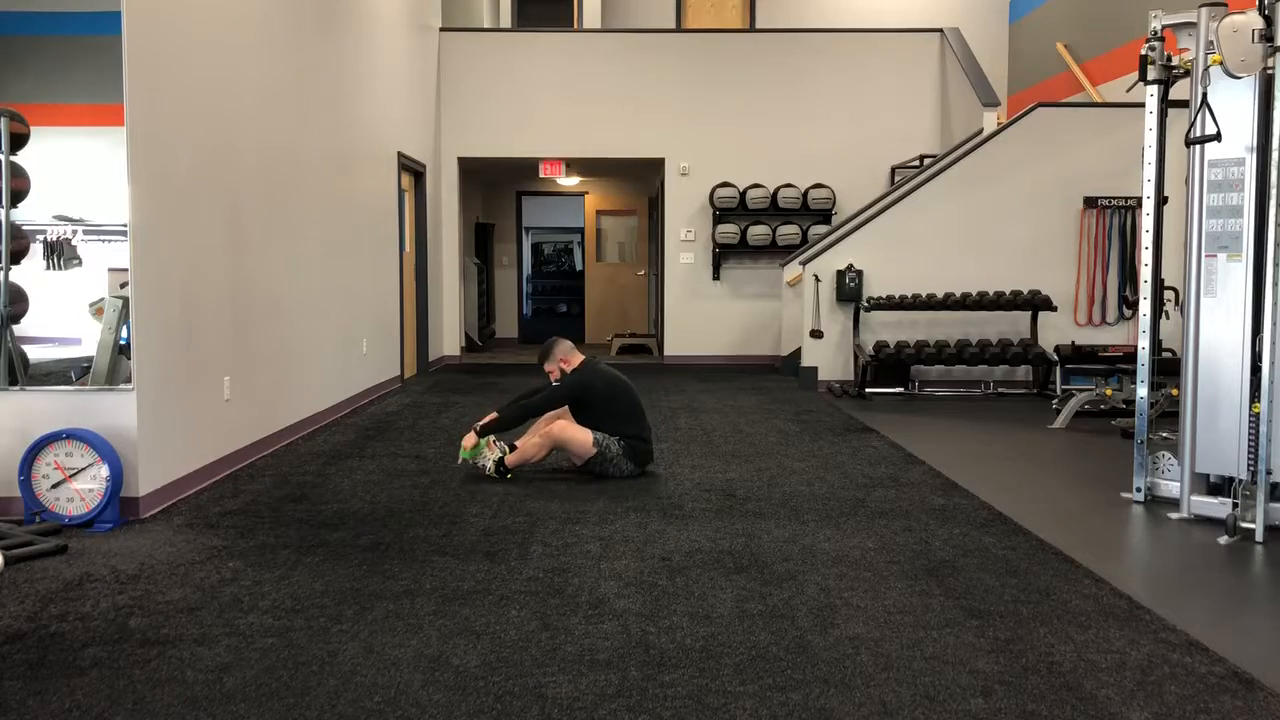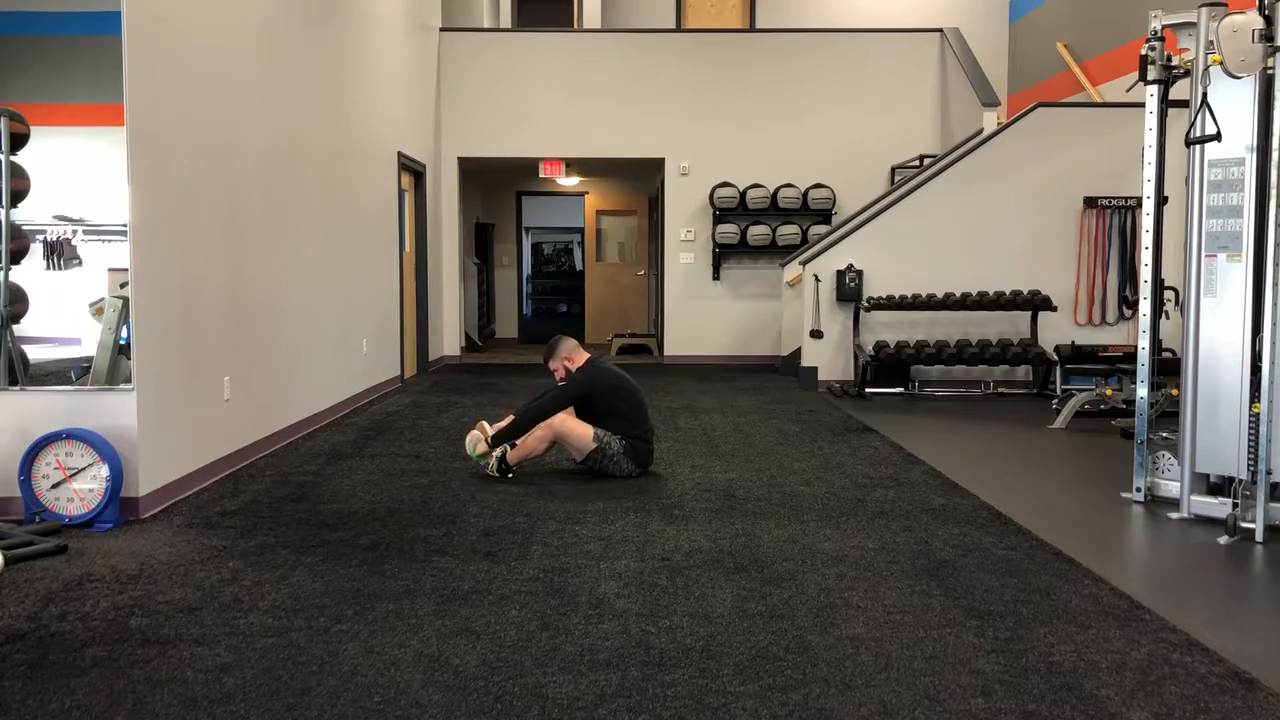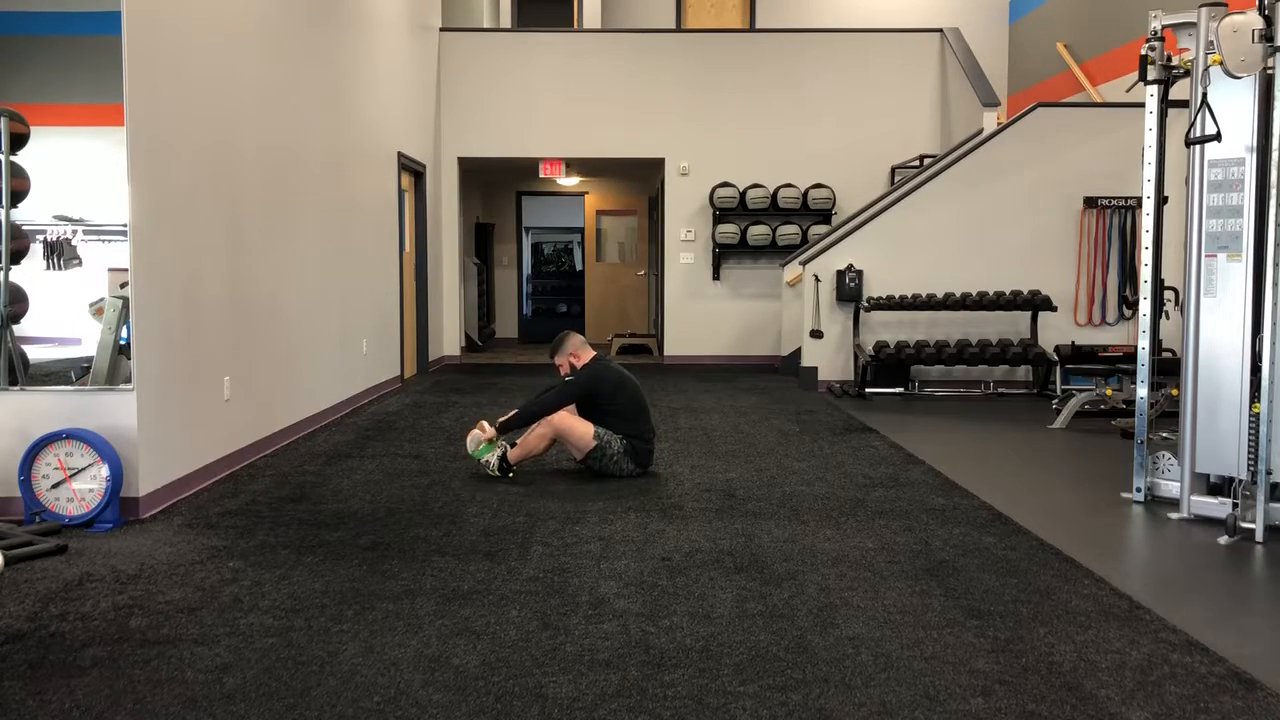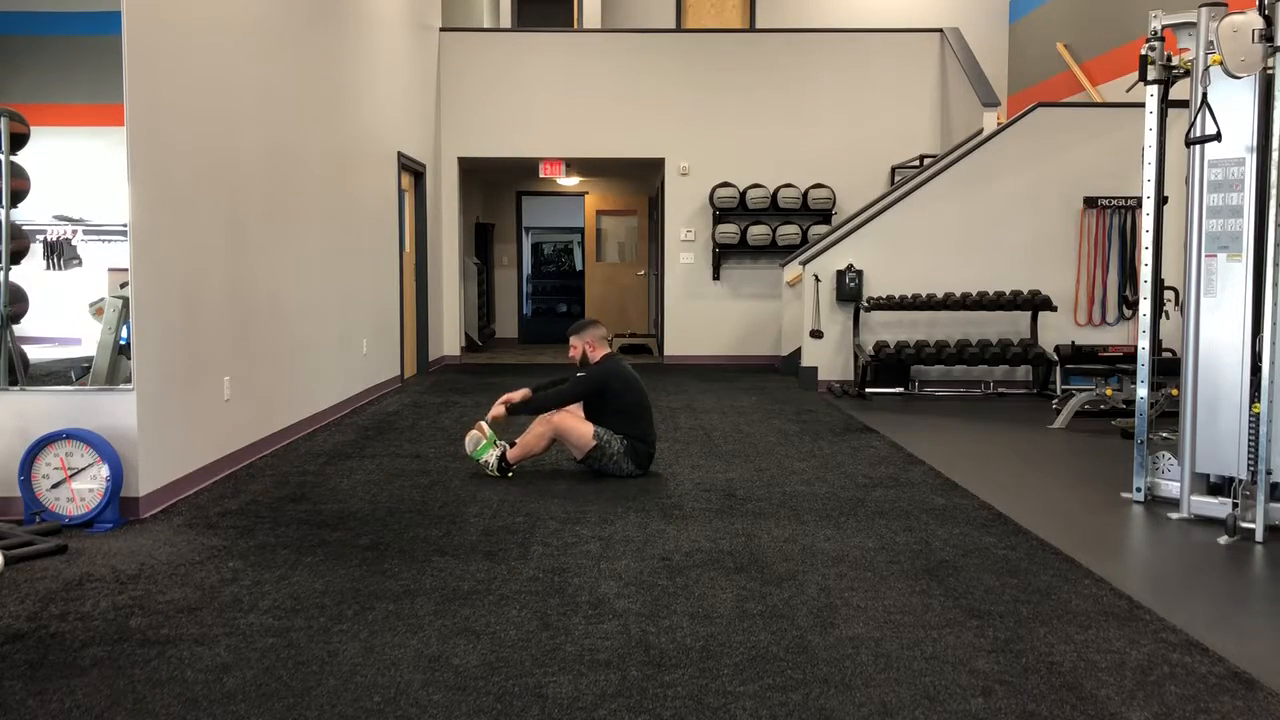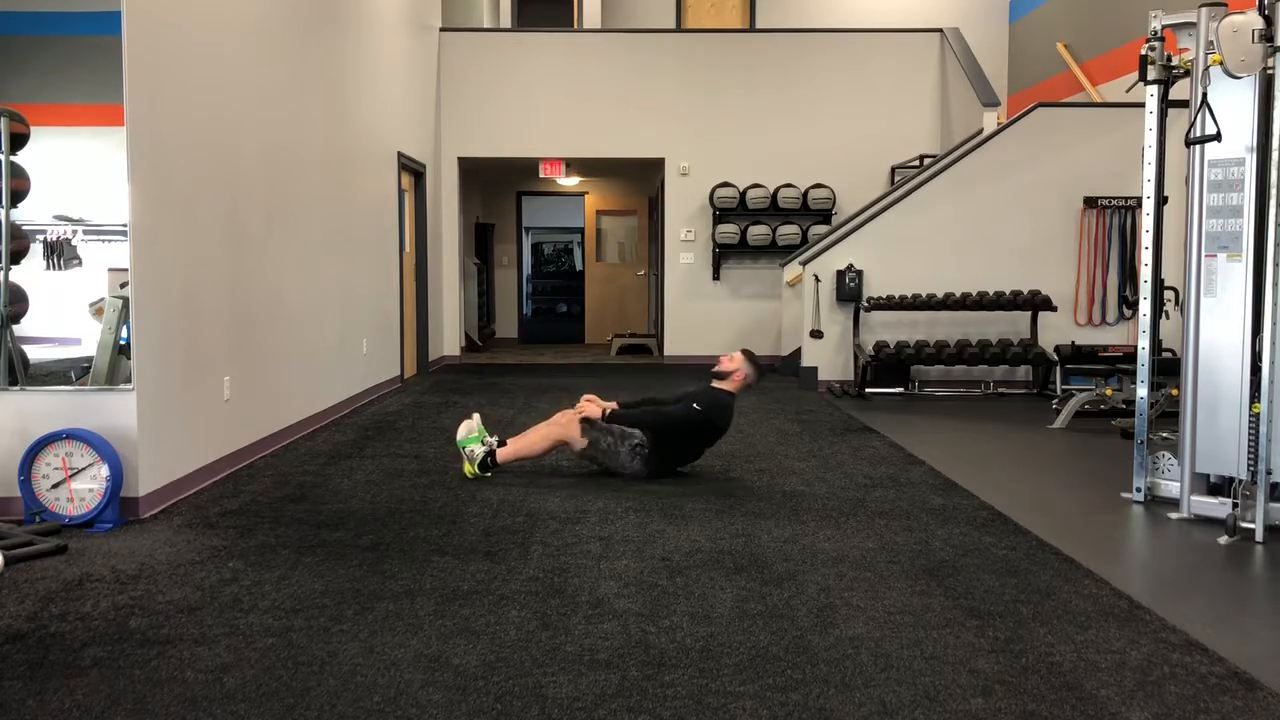
dt=1s
person 1, frame 1
left shoulder: (581, 381)
right shoulder: (589, 371)
left elbow: (530, 409)
right elbow: (537, 396)
left wrist: (479, 432)
right wrist: (496, 415)
left hip: (629, 457)
right hip: (622, 443)
left knee: (557, 430)
right knee: (558, 413)
left ankle: (500, 466)
right ankle: (508, 452)
person 1, frame 2
left shoulder: (587, 379)
right shoulder: (595, 370)
left elbow: (539, 412)
right elbow: (547, 400)
left wrist: (492, 442)
right wrist: (513, 417)
left hip: (630, 457)
right hip: (625, 447)
left knee: (557, 423)
right knee: (559, 413)
left ankle: (502, 464)
right ankle: (510, 451)
person 1, frame 3
left shoulder: (591, 377)
right shoulder: (599, 369)
left elbow: (544, 407)
right elbow: (550, 397)
left wrist: (499, 429)
right wrist: (516, 413)
left hip: (630, 457)
right hip: (625, 447)
left knee: (557, 420)
right knee: (558, 411)
left ankle: (503, 464)
right ankle: (510, 451)
person 1, frame 4
left shoulder: (603, 373)
right shoulder: (608, 366)
left elbow: (556, 399)
right elbow: (565, 386)
left wrist: (507, 410)
right wrist: (526, 392)
left hip: (630, 457)
right hip: (624, 445)
left knee: (555, 420)
right knee: (559, 410)
left ankle: (502, 463)
right ankle: (510, 450)
person 1, frame 5
left shoulder: (715, 404)
right shoulder: (712, 397)
left elbow: (660, 420)
right elbow: (662, 406)
left wrist: (605, 413)
right wrist: (615, 407)
left hip: (646, 458)
right hip: (644, 446)
left knee: (565, 426)
right knee: (567, 417)
left ankle: (487, 460)
right ankle: (497, 446)
